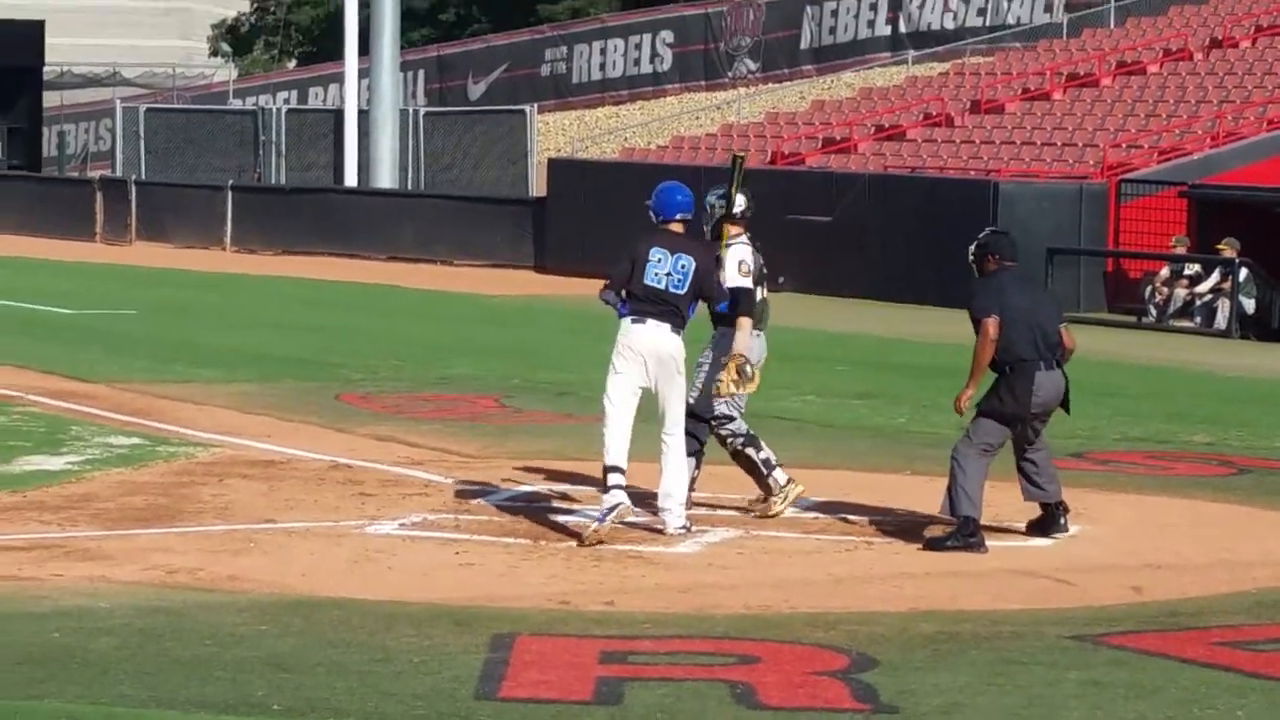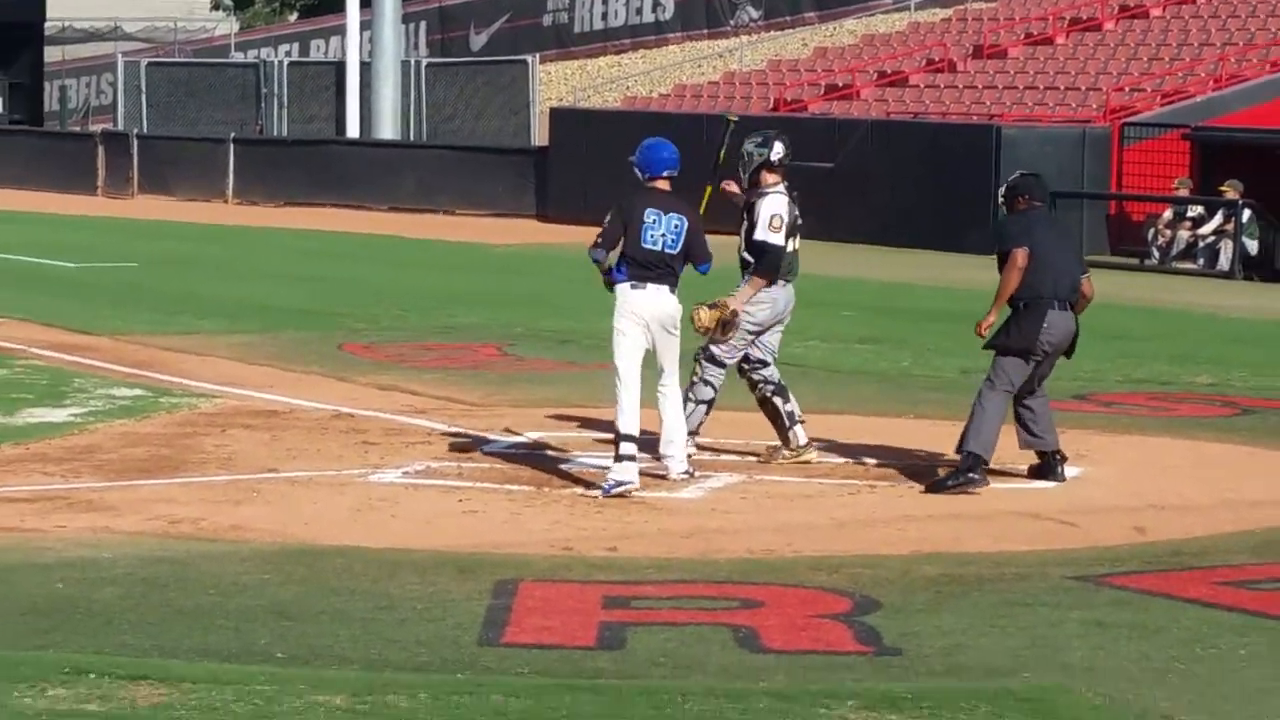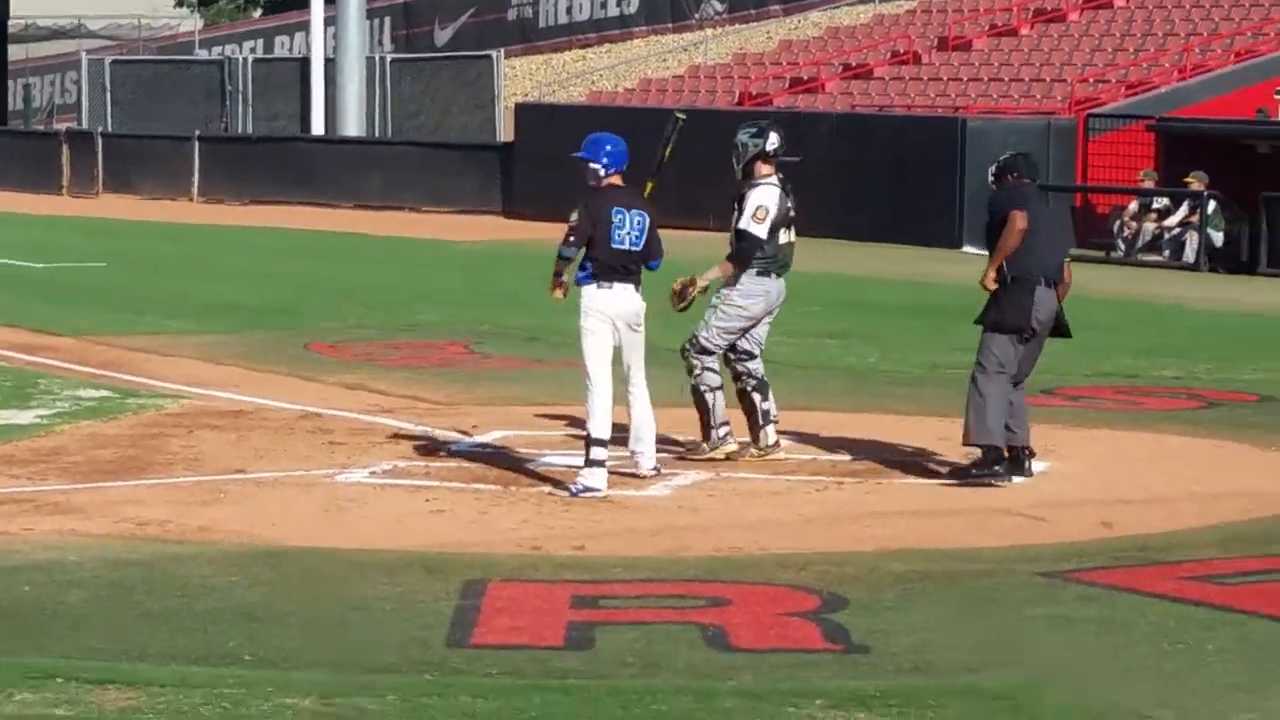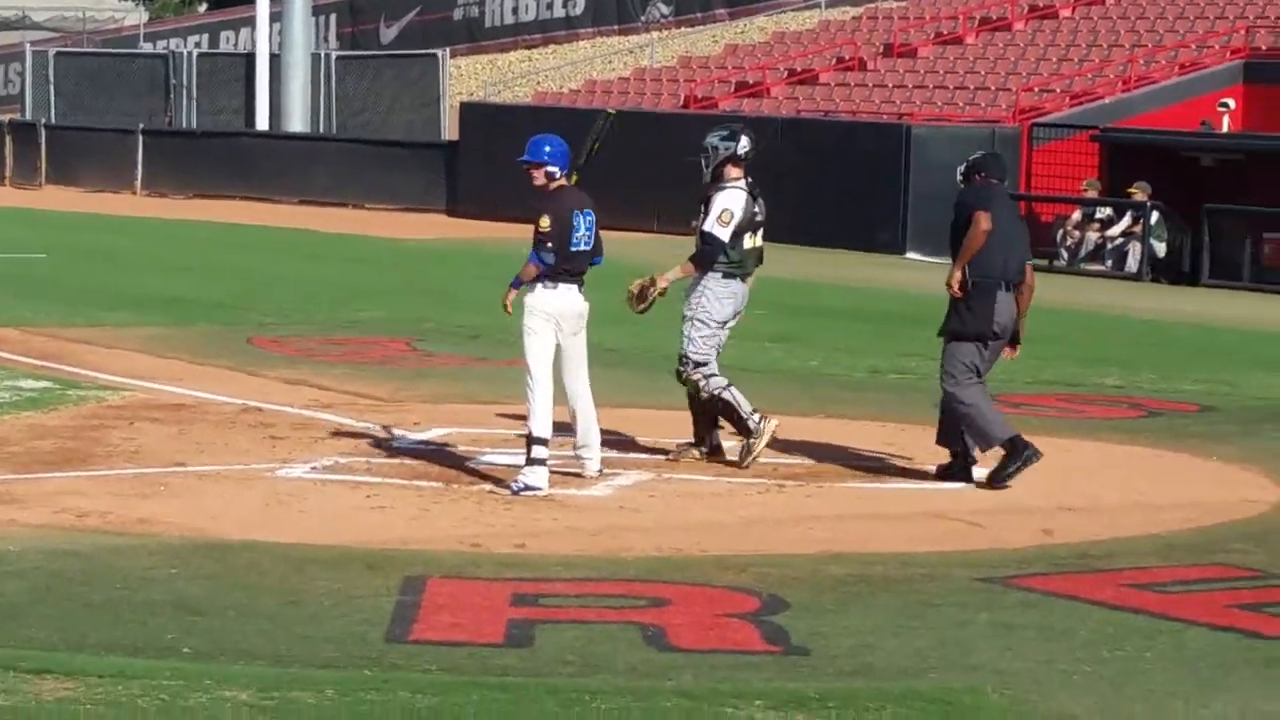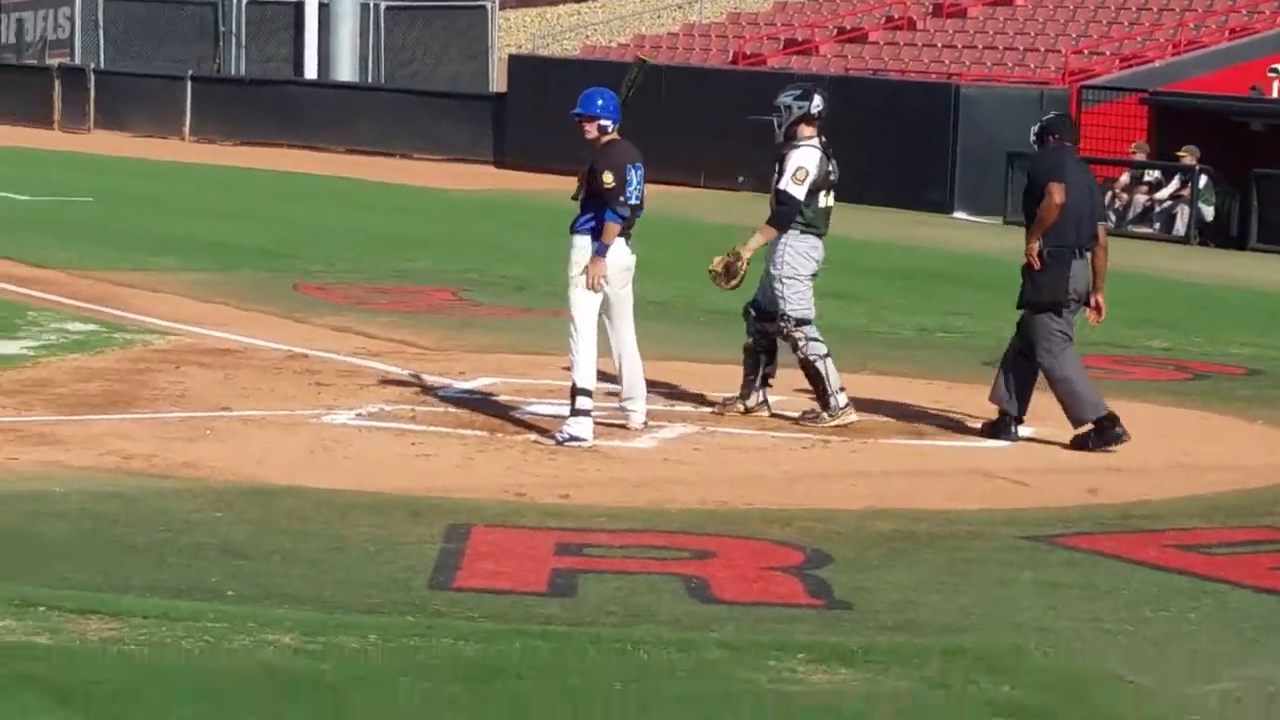
dt=0.2s
person 1, frame 1
left shoulder: (643, 244)
right shoulder: (700, 254)
left elbow: (608, 292)
right elbow: (719, 304)
left hip: (635, 335)
right hip: (670, 341)
left knee: (617, 420)
right knee: (673, 431)
left ankle: (615, 497)
right ankle: (674, 516)
person 1, frame 2
left shoulder: (632, 203)
right shoulder: (686, 212)
left elbow: (599, 250)
right elbow: (703, 265)
left wrist: (608, 273)
left hip: (633, 296)
right hip: (667, 299)
left knee: (628, 382)
right knee: (669, 382)
left ankle: (626, 469)
right ankle: (677, 462)
person 1, frame 3
left shoulder: (595, 200)
right shoulder: (641, 205)
left elbow: (571, 246)
right elbow: (654, 260)
left wrist: (557, 274)
left hip: (599, 296)
right hip: (632, 296)
left knee: (599, 381)
right knee: (635, 378)
left ankle: (595, 473)
right ankle: (646, 458)
person 1, frame 4
left shoulder: (554, 201)
right shoulder: (585, 201)
left elbow: (544, 253)
right elbow: (596, 256)
left wrist: (515, 285)
left hip: (546, 296)
right hip: (576, 296)
left knee: (539, 380)
right knee: (577, 378)
left ankle: (536, 471)
right ankle: (590, 459)
person 1, frame 5
left shoulder: (605, 155)
right shoulder: (632, 154)
left elbow: (617, 208)
left wrist: (598, 254)
left hip: (595, 249)
right hip: (623, 250)
left knee: (583, 332)
right knee: (622, 330)
left ankle: (580, 421)
right ankle: (635, 410)
person 2, frame 1
left shoulder: (735, 250)
right shoulder: (743, 248)
left elbow: (745, 303)
left wrist: (739, 345)
left hip: (731, 342)
right hip: (749, 343)
left knee: (697, 418)
right knee: (727, 422)
right ankle: (778, 486)
person 2, frame 2
left shoulder: (769, 202)
right shoulder: (783, 198)
left elbow: (770, 261)
left wrist: (738, 299)
right wrist: (743, 199)
left hip: (761, 294)
right hip: (783, 294)
left knee: (711, 361)
right knee: (760, 367)
left ankle: (683, 440)
right ankle: (797, 442)
person 2, frame 3
left shoulder: (759, 193)
right shoulder: (779, 190)
left elbow: (745, 251)
left wrist: (706, 277)
left hip: (749, 285)
right hip: (773, 285)
left knee: (699, 351)
right knee: (746, 360)
left ankle: (718, 436)
right ankle: (765, 439)
person 2, frame 4
left shoulder: (727, 197)
right shoulder: (751, 196)
left elbow: (708, 253)
right elbow: (756, 254)
left wrist: (668, 277)
left hip: (714, 287)
right hip: (735, 287)
left knee: (695, 367)
right knee: (696, 363)
left ankle: (754, 427)
right ankle: (706, 442)
person 2, frame 5
left shoulder: (800, 155)
right shoulder: (820, 153)
left elbow: (785, 215)
left wrist: (749, 246)
left hip: (792, 245)
right hip: (807, 244)
left knee: (799, 326)
right knee: (762, 316)
left ankle: (836, 406)
right ankle: (753, 397)
person 3, frame 1
left shoulder: (986, 286)
right shoulder: (1037, 289)
left elbow: (989, 334)
right elbow: (1068, 343)
left wrist: (970, 386)
left hip: (1020, 382)
right hip: (1054, 382)
left knee: (971, 450)
right knee: (1030, 445)
left ankle: (967, 529)
right ankle: (1053, 513)
person 3, frame 2
left shoulder: (1014, 223)
right shoulder: (1063, 232)
left elbow: (1017, 262)
right elbow: (1086, 291)
left wrist: (993, 311)
left hip: (1033, 319)
right hip: (1065, 323)
left knee: (996, 390)
right knee: (1029, 390)
left ankle: (972, 466)
right ankle: (1051, 459)
person 3, frame 3
left shoulder: (1007, 195)
right shoulder: (1047, 210)
left elbow: (1018, 223)
right elbow: (1065, 278)
left wrist: (991, 267)
right wrist: (1047, 313)
left hip: (1018, 297)
right hip: (1046, 302)
left knee: (990, 375)
right knee: (1012, 380)
left ankle: (993, 456)
right ankle: (1018, 454)
person 3, frame 4
left shoulder: (974, 194)
right shoulder: (1015, 214)
left elbow: (982, 225)
right elbow: (1027, 280)
left wrist: (957, 267)
right wrist: (1016, 328)
left hip: (978, 302)
right hip: (1005, 305)
left knee: (957, 383)
right knee: (966, 381)
left ankle: (1016, 446)
right ankle: (960, 460)
person 3, frame 5
left shoulder: (1048, 160)
right shoulder: (1087, 176)
left elbow: (1055, 198)
right elbow: (1100, 241)
left wrist: (1033, 239)
right wrist: (1097, 290)
left hip: (1052, 269)
right hip: (1078, 270)
left knee: (1053, 352)
right knee: (1025, 342)
left ankle: (1105, 423)
right ankle: (1008, 419)
